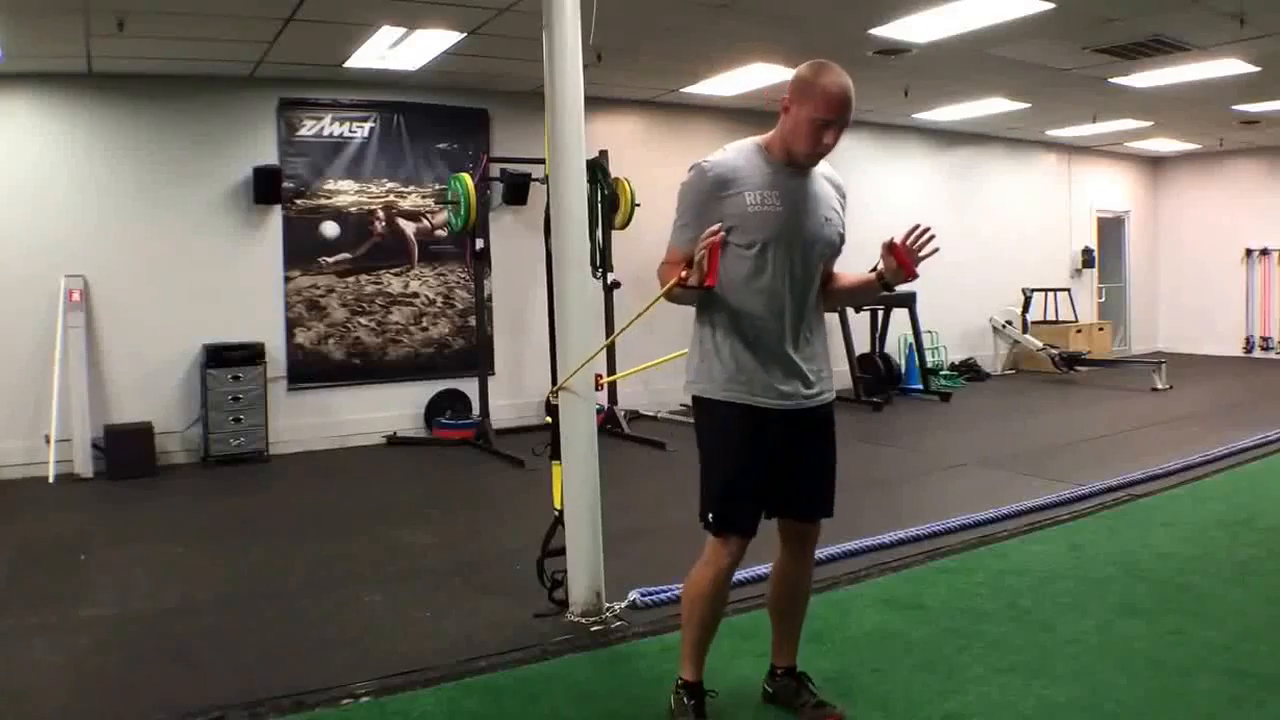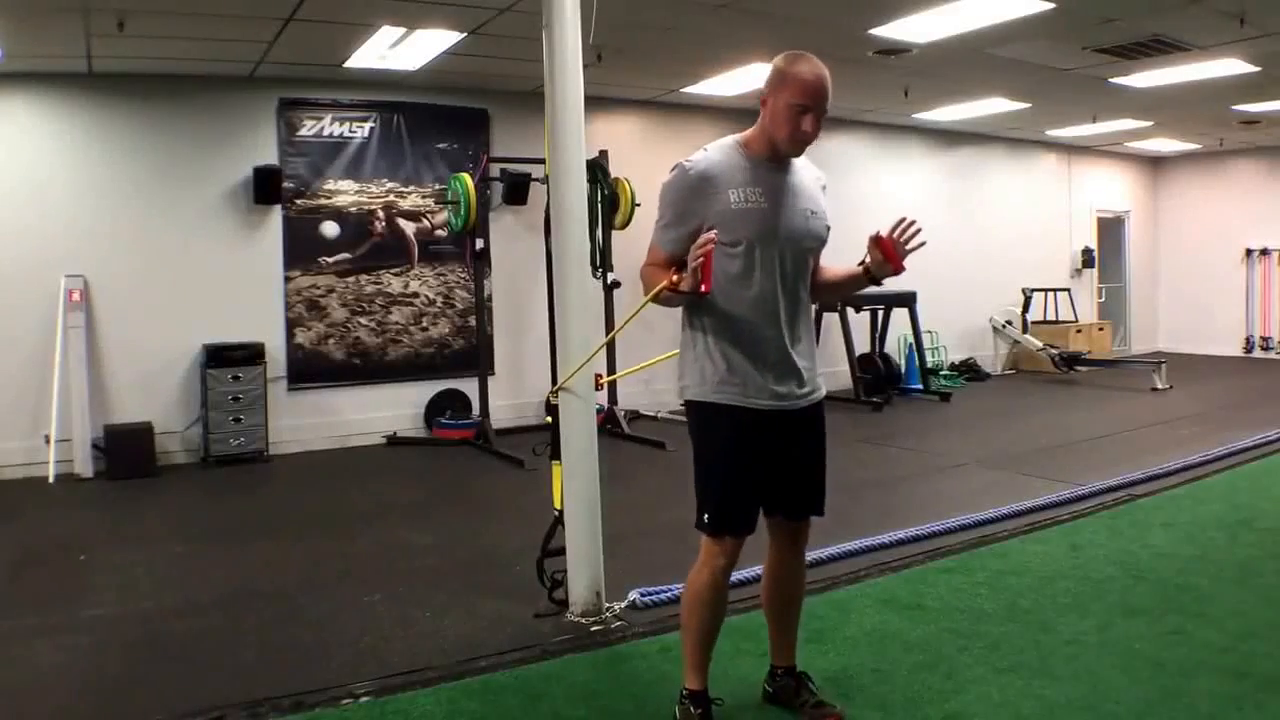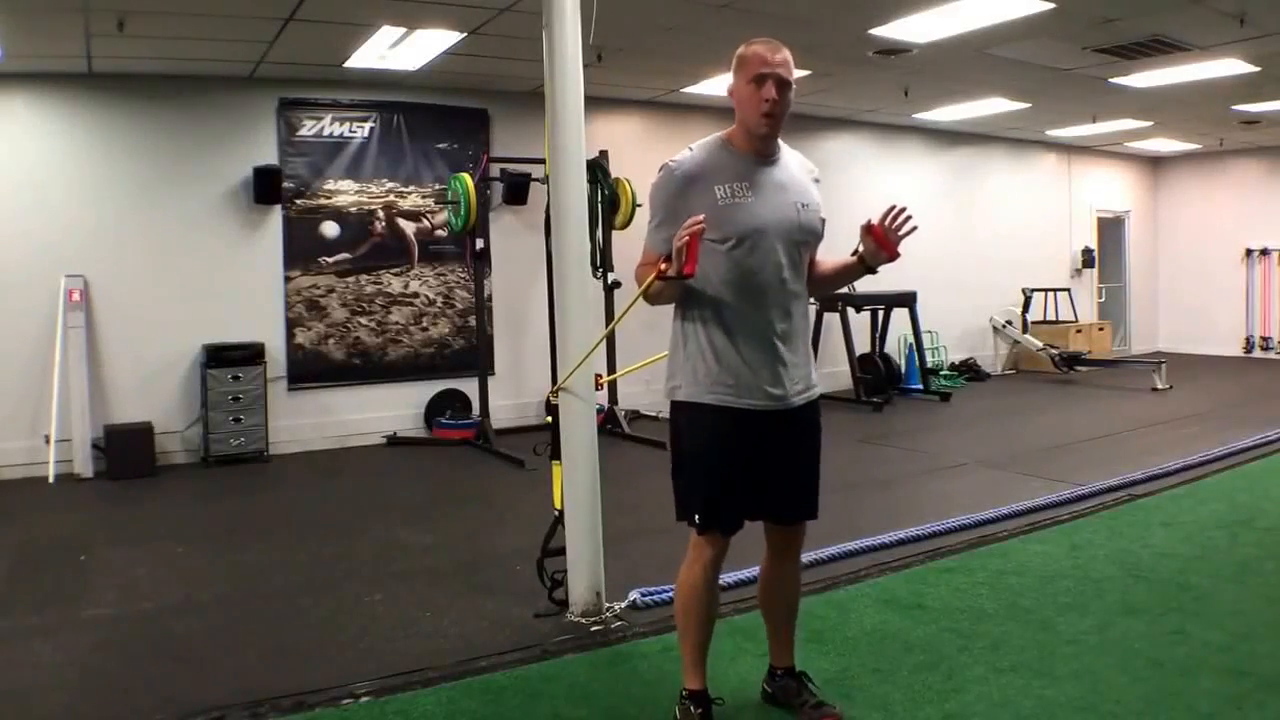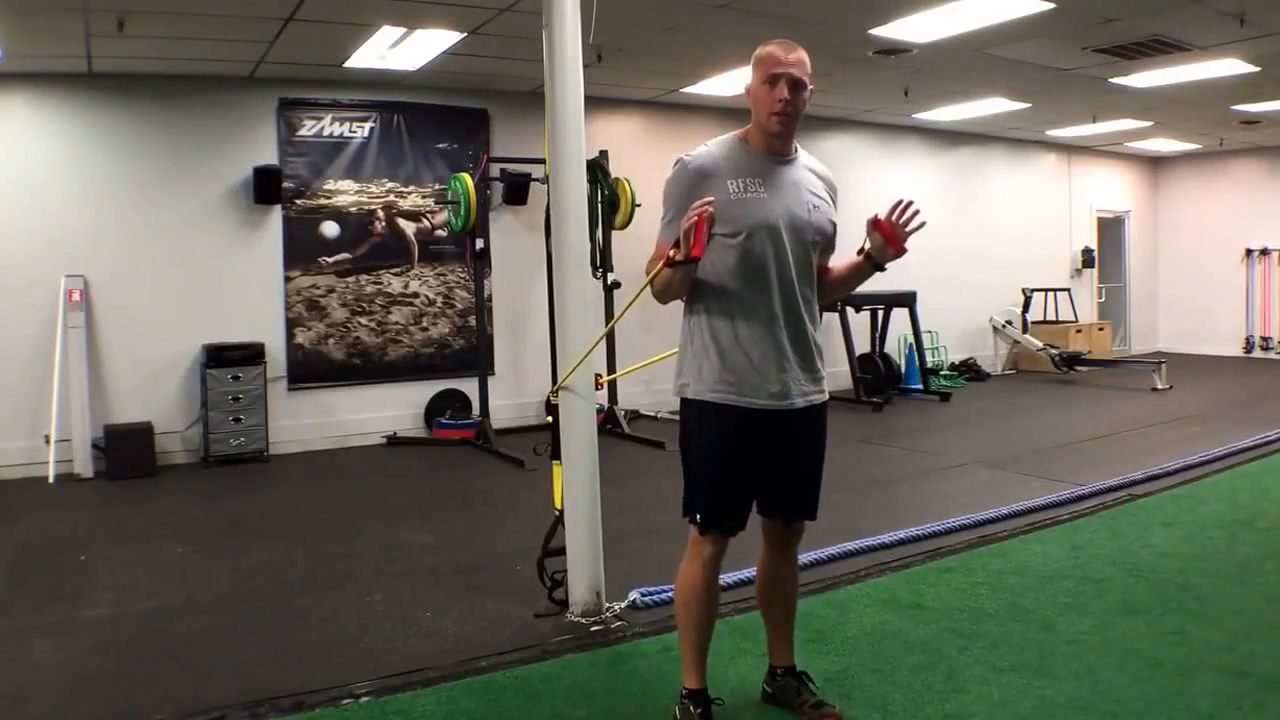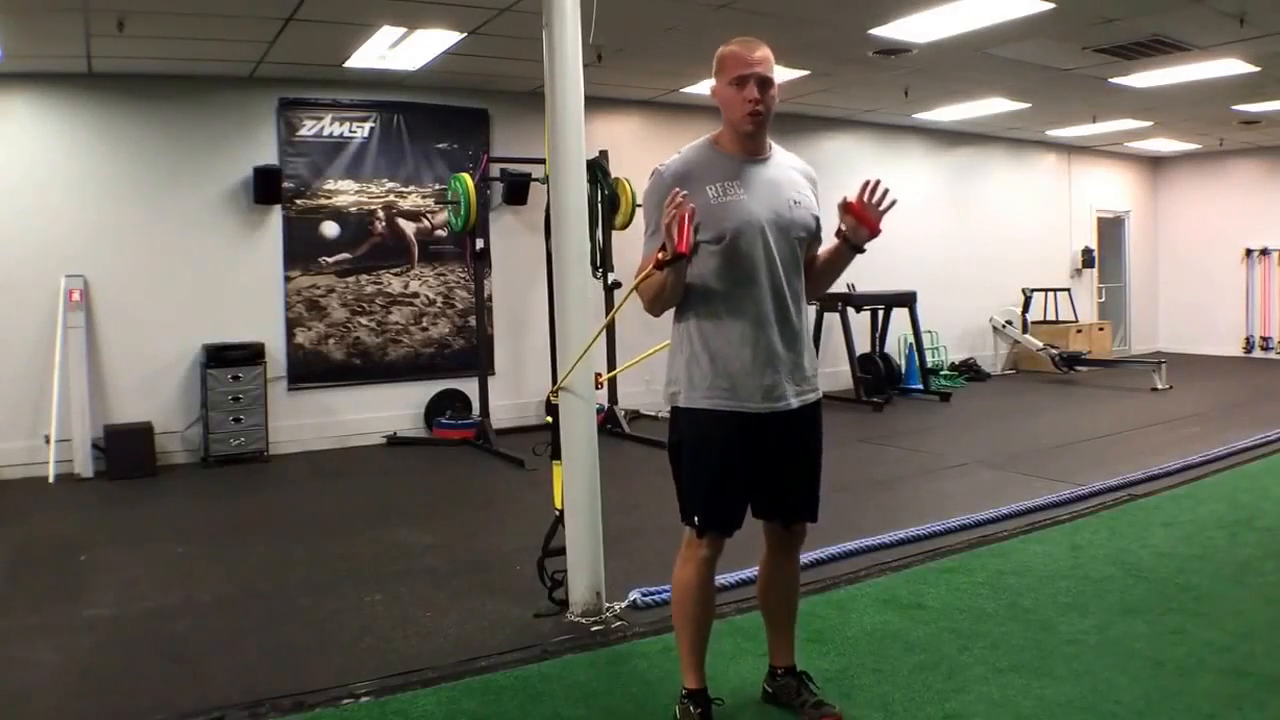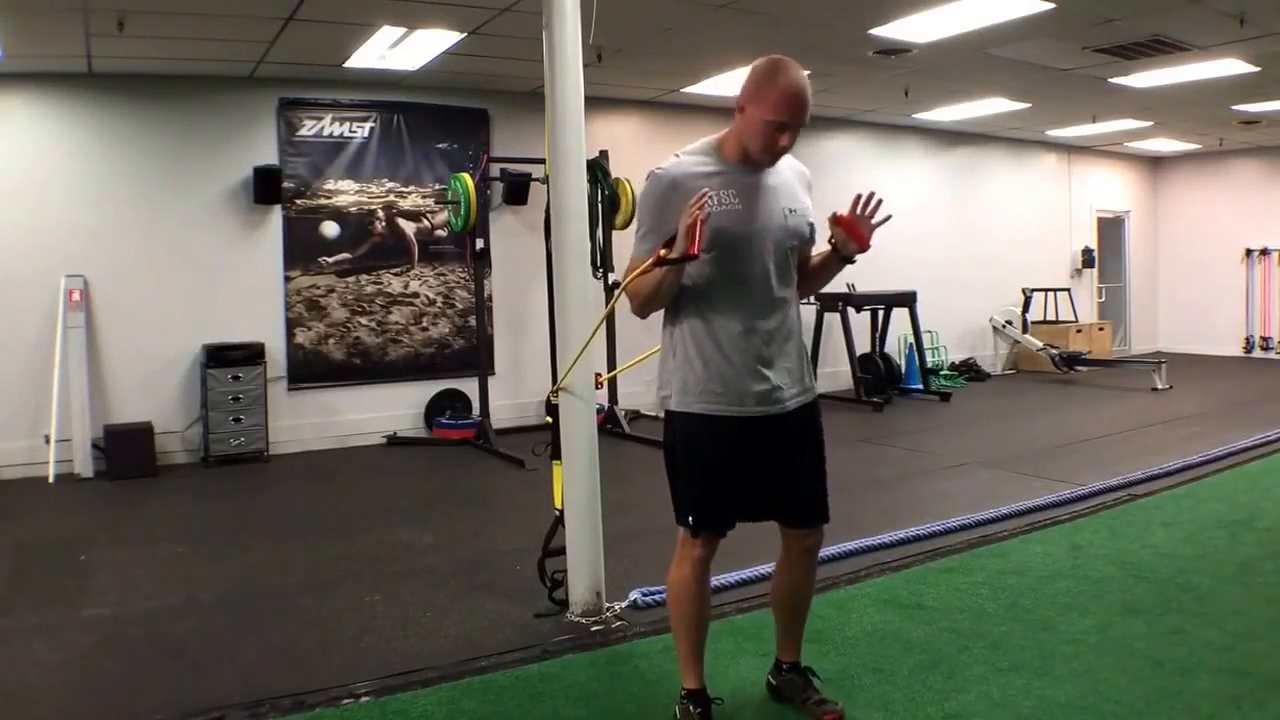
dt=0.5s
person 1, frame 1
left shoulder: (831, 189)
right shoulder: (718, 175)
right elbow: (670, 276)
left wrist: (882, 279)
right wrist: (694, 280)
left hip: (808, 394)
right hip: (732, 394)
left knee: (802, 537)
right knee: (727, 544)
person 1, frame 2
left shoulder: (812, 182)
right shoulder: (700, 175)
right elbow: (653, 278)
left wrist: (869, 272)
right wrist: (687, 284)
left hip: (799, 393)
right hip: (726, 394)
left knee: (791, 536)
right knee: (723, 546)
person 1, frame 3
left shoulder: (804, 175)
right shoulder: (688, 173)
right elbow: (649, 282)
left wrist: (863, 261)
right wrist: (676, 270)
left hip: (793, 392)
right hip: (714, 395)
left knee: (787, 538)
right knee: (710, 543)
person 1, frame 4
left shoulder: (820, 181)
right shoulder: (701, 168)
right elbow: (661, 287)
left wrist: (872, 258)
right wrist: (681, 257)
left hip: (801, 393)
right hip: (721, 393)
left knee: (785, 534)
right knee: (710, 538)
person 1, frame 5
left shoulder: (800, 174)
right shoulder: (678, 176)
right elbow: (653, 301)
left wrist: (851, 242)
right wrist: (674, 256)
left hip: (795, 393)
right hip: (712, 398)
left knee: (787, 536)
right knee: (705, 542)
person 1, frame 6
left shoulder: (797, 179)
right shoulder: (676, 180)
right elbow: (639, 298)
left wrist: (842, 252)
right wrist: (679, 255)
left hip: (790, 395)
right hip: (706, 401)
left knee: (805, 537)
right knee: (698, 545)
